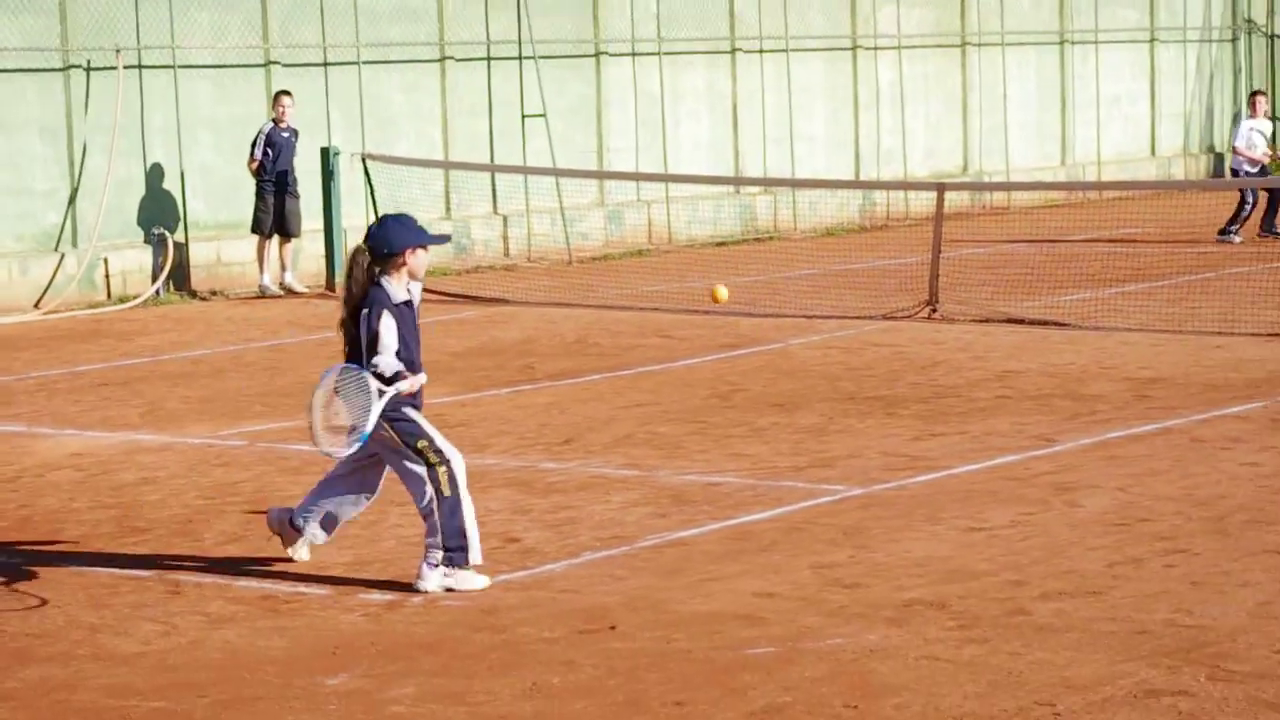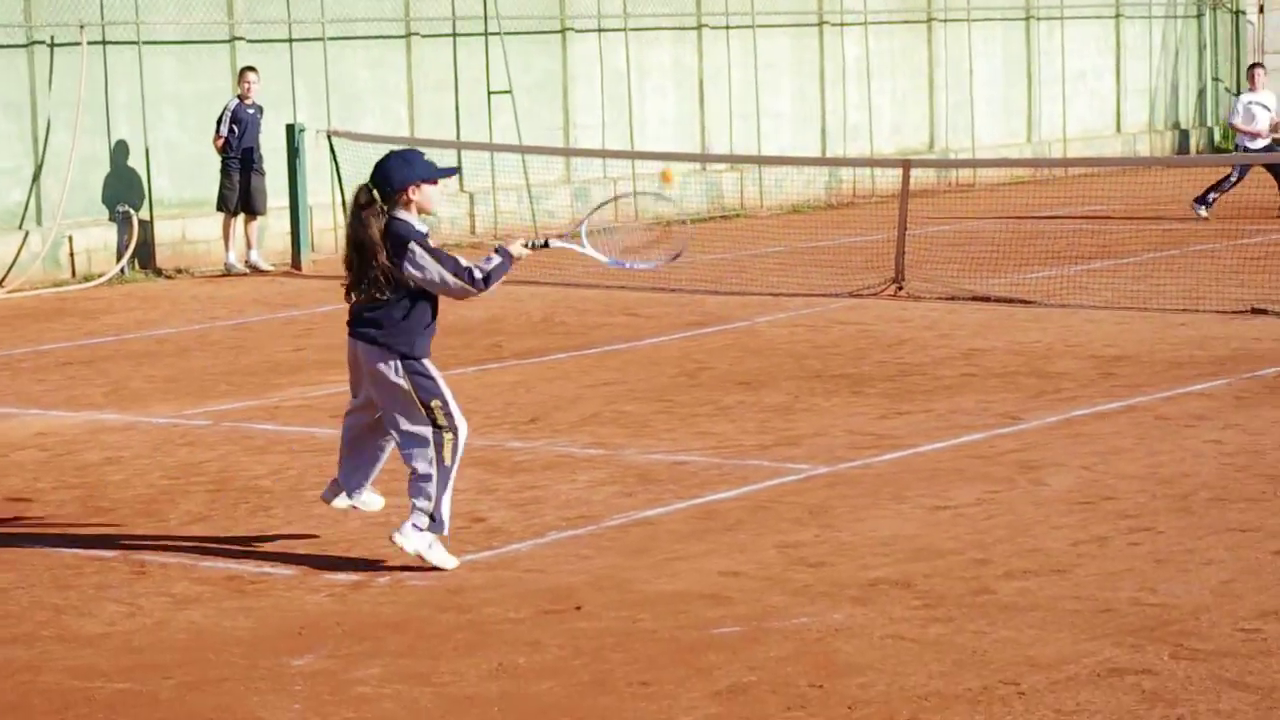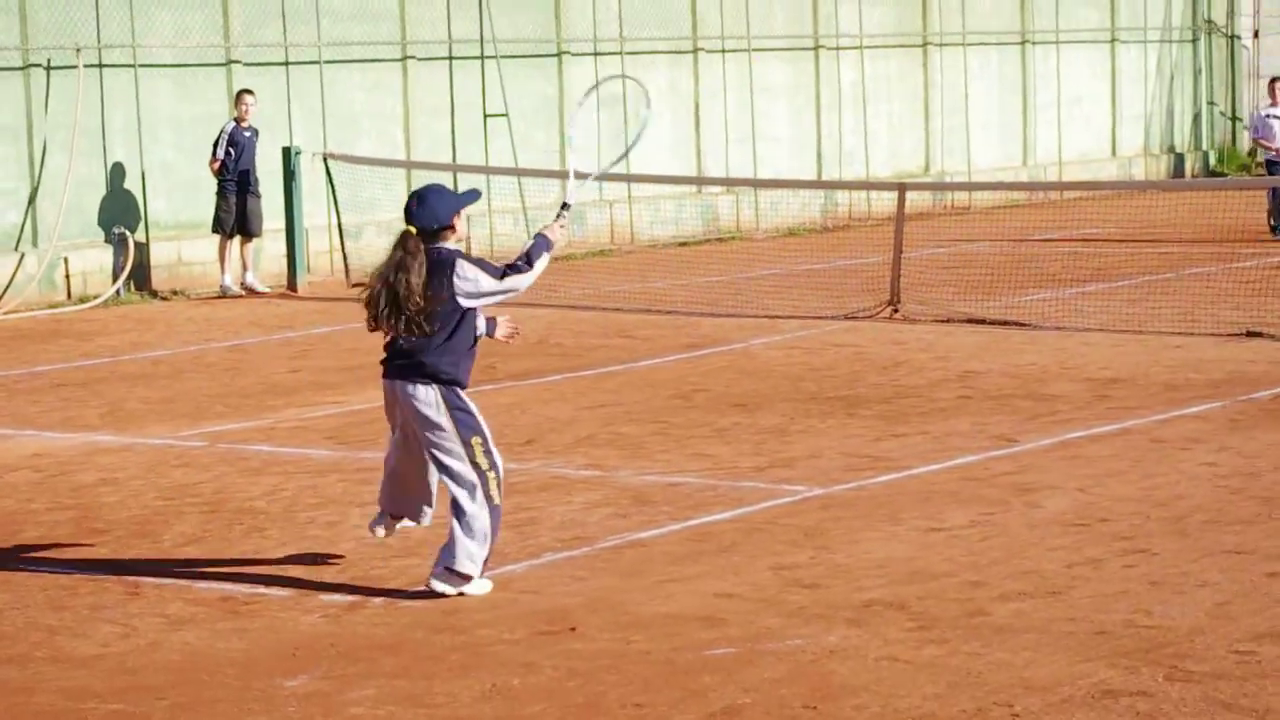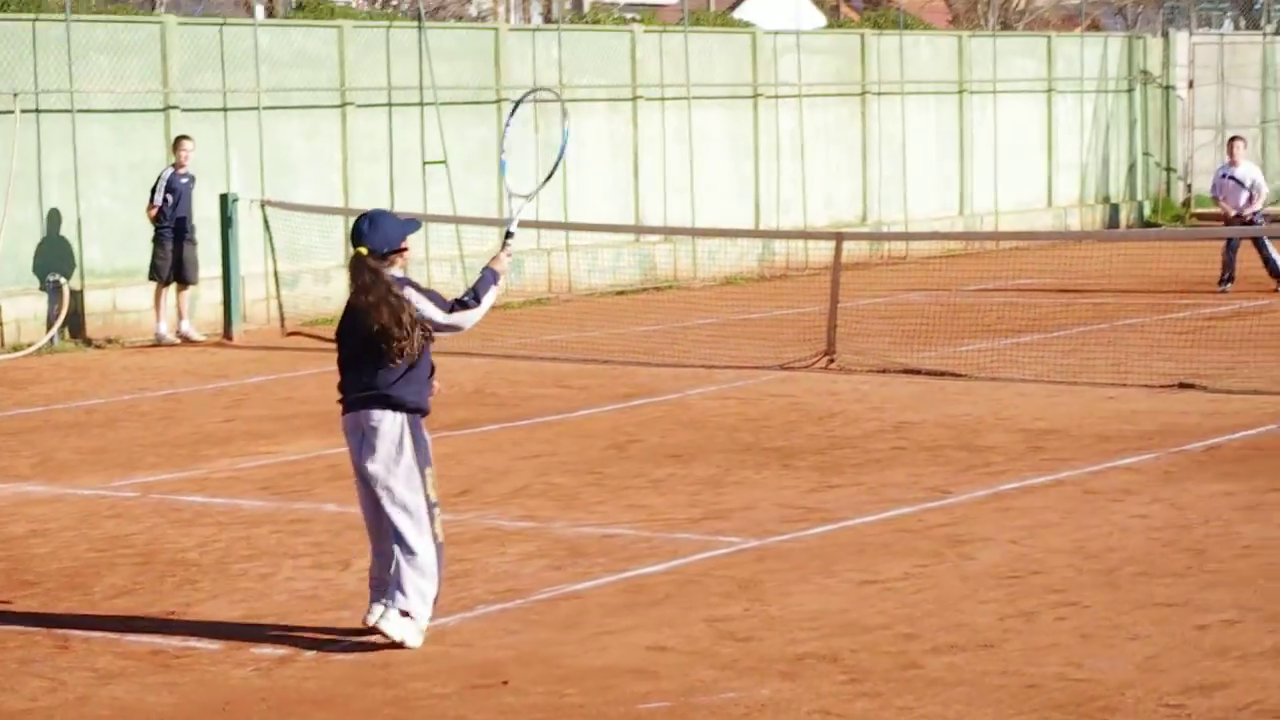
dt=0.2s
person 1, frame 1
left shoulder: (402, 293)
right shoulder: (379, 307)
right elbow: (380, 366)
left wrist: (412, 377)
right wrist: (401, 380)
left hip: (382, 403)
right hip: (386, 408)
left knee: (359, 474)
right knee: (443, 468)
left ankle: (294, 522)
right ankle: (445, 566)
person 1, frame 2
left shoulder: (382, 233)
right shoulder: (410, 243)
right elbow: (466, 282)
right wrist: (505, 256)
left hip: (365, 343)
right hip: (393, 354)
left knee: (371, 415)
right knee: (442, 431)
left ankle: (348, 486)
right ankle: (420, 527)
person 1, frame 3
left shoulder: (414, 268)
right shoulder: (455, 267)
right elbow: (514, 279)
left wrist: (487, 327)
right wrist: (544, 242)
left hip: (398, 382)
right hip: (433, 388)
left knee: (409, 451)
right knee: (480, 472)
left ankle: (394, 512)
right ankle: (455, 571)
person 1, frame 4
left shoulder: (357, 302)
right shoulder: (404, 294)
right elbow: (460, 315)
right wrist: (492, 274)
left hip: (357, 416)
right hip: (394, 418)
left knee: (381, 512)
right knee: (414, 514)
left ankle: (382, 602)
right ankle: (403, 610)
person 2, frame 1
left shoulder: (294, 133)
right shoulder: (267, 131)
right elbow: (252, 163)
left wrist: (286, 180)
right wrist: (265, 180)
left hip: (289, 190)
right hip: (268, 191)
left knee: (287, 235)
right knee: (265, 235)
left ankle: (287, 279)
right ankle: (265, 281)
person 2, frame 2
left shoulder: (259, 109)
right shoulder: (232, 107)
right elbow: (218, 140)
left wrist: (252, 157)
right wrist: (231, 157)
left hip: (254, 167)
right hip: (234, 168)
left knee: (253, 213)
right knee: (231, 213)
left ankle: (253, 257)
right ankle: (230, 259)
person 2, frame 3
left shoulder: (254, 132)
right shoulder: (229, 130)
right elbow: (214, 163)
left wrist: (249, 180)
right wrist: (227, 180)
left hip: (250, 189)
right hip: (230, 191)
left knee: (248, 235)
right knee: (226, 235)
left ankle: (248, 279)
right ankle: (226, 281)
person 2, frame 4
left shoulder: (190, 178)
right shoulder: (167, 176)
right elbow: (152, 210)
left wrist: (185, 227)
right wrist: (164, 227)
left hip: (186, 237)
right hip: (167, 238)
left knee: (184, 282)
right knee: (163, 283)
left ankle: (184, 327)
right ankle: (161, 329)
